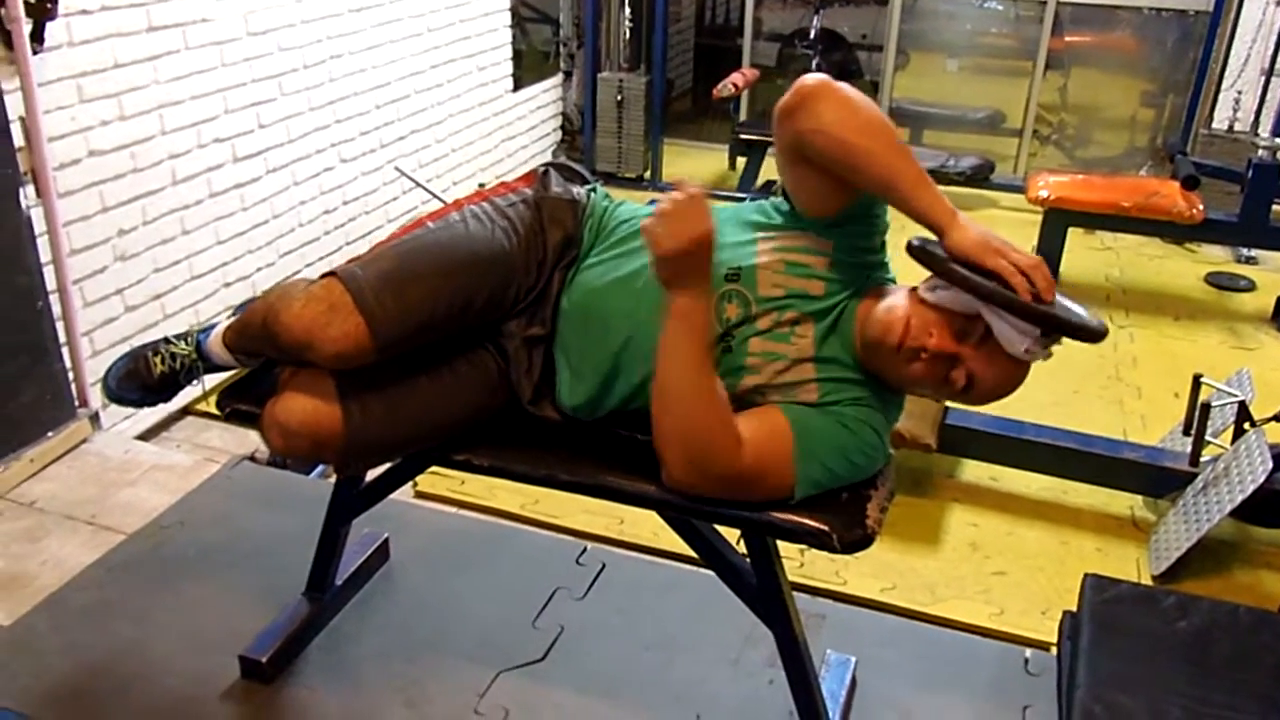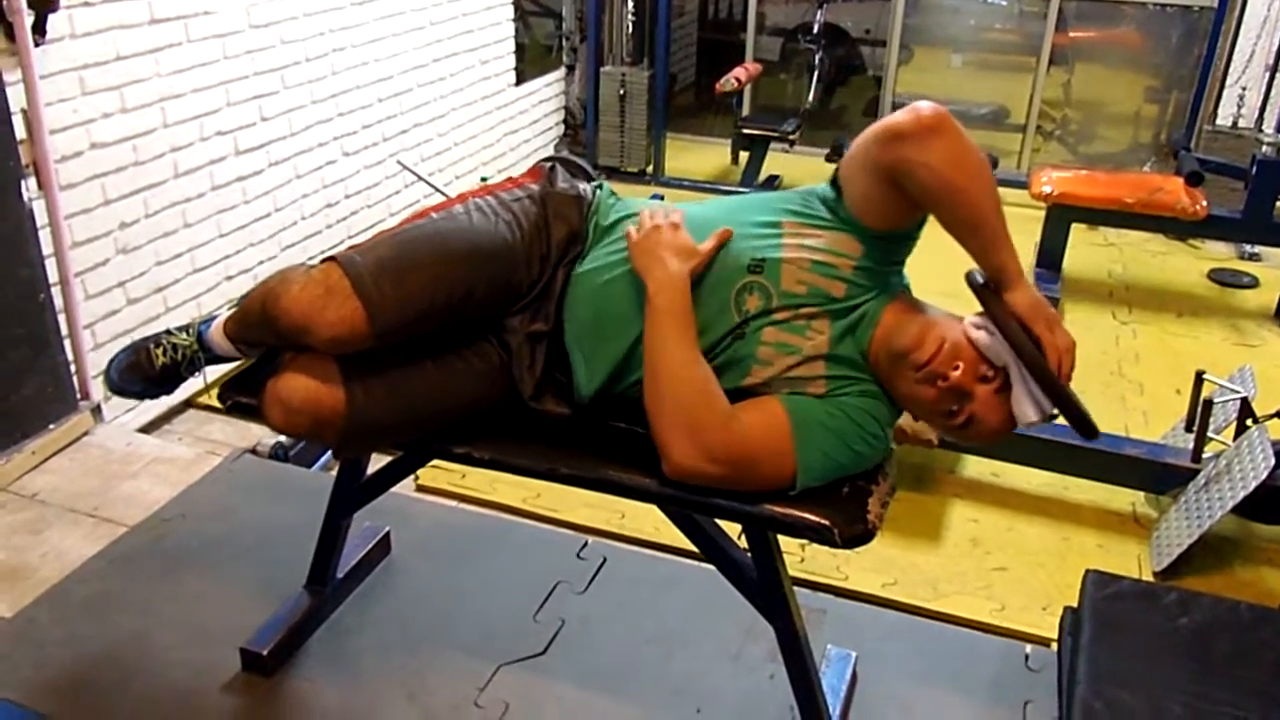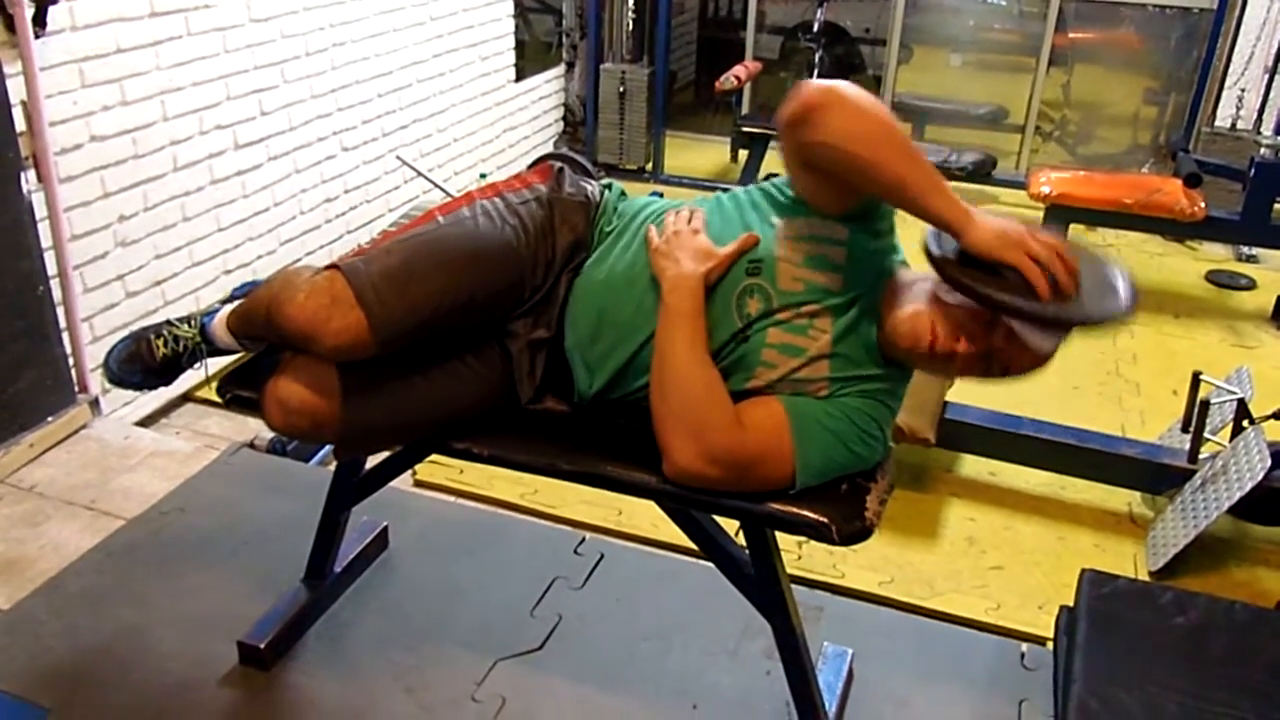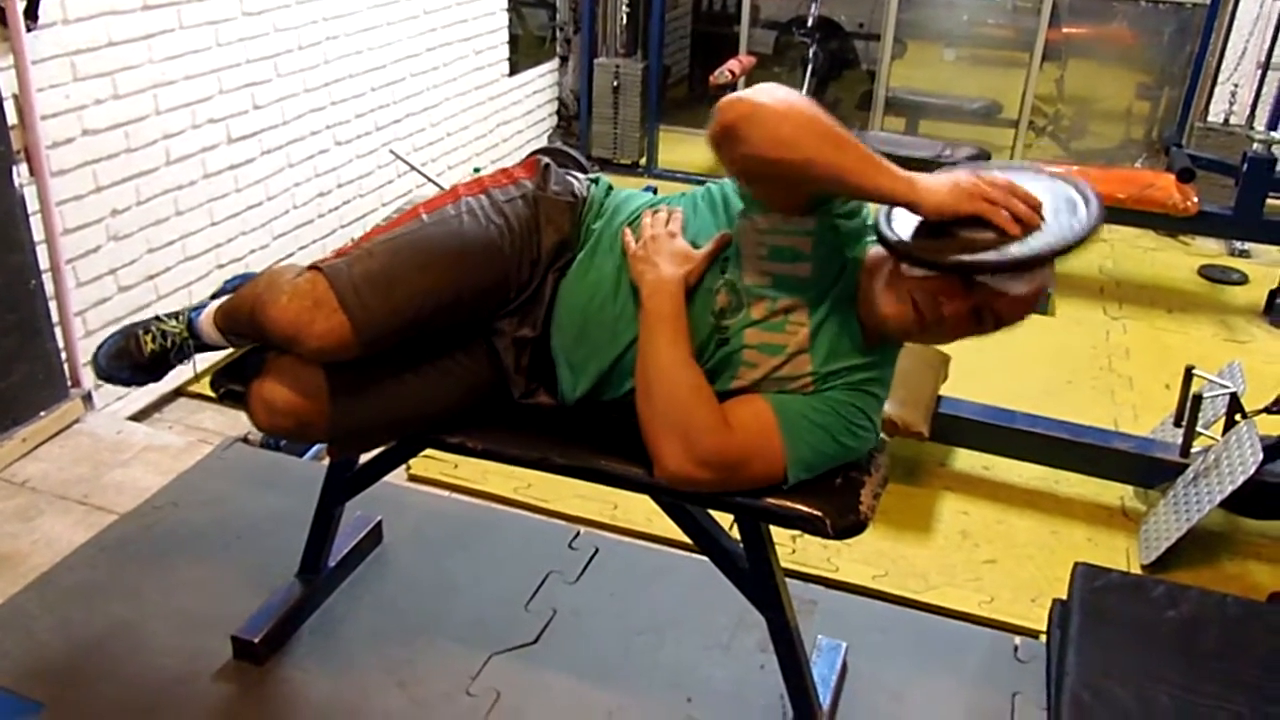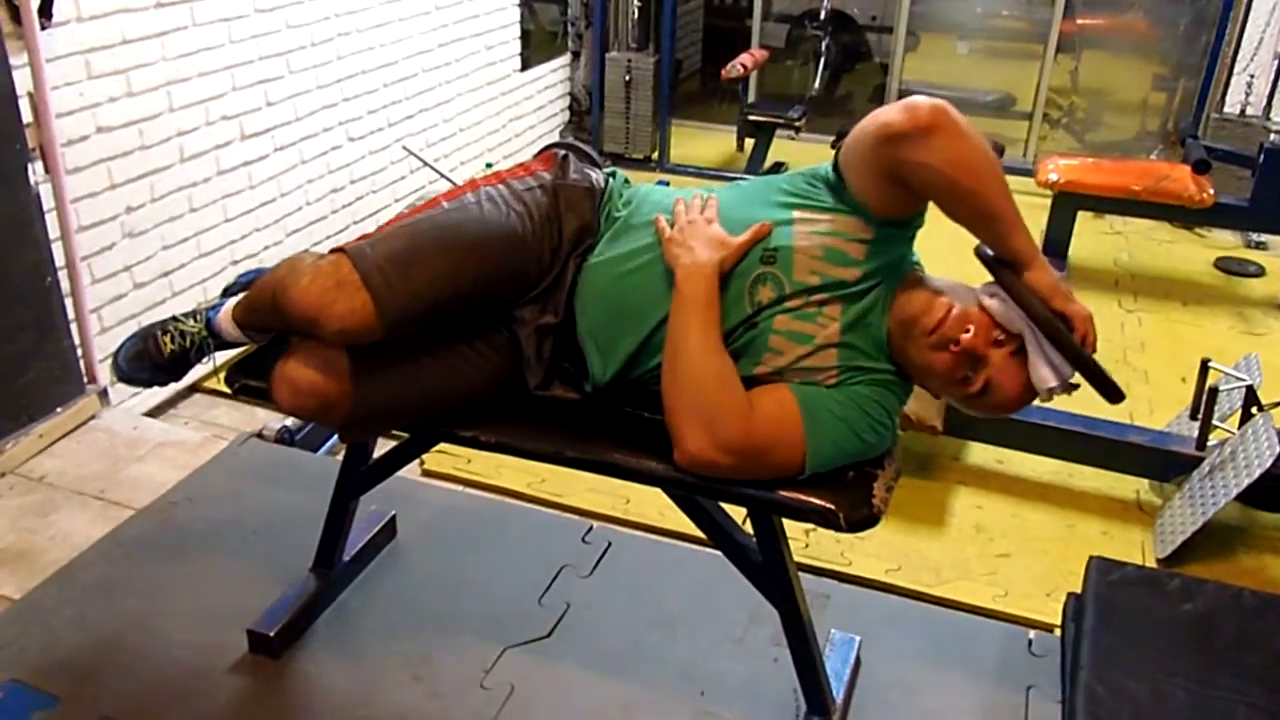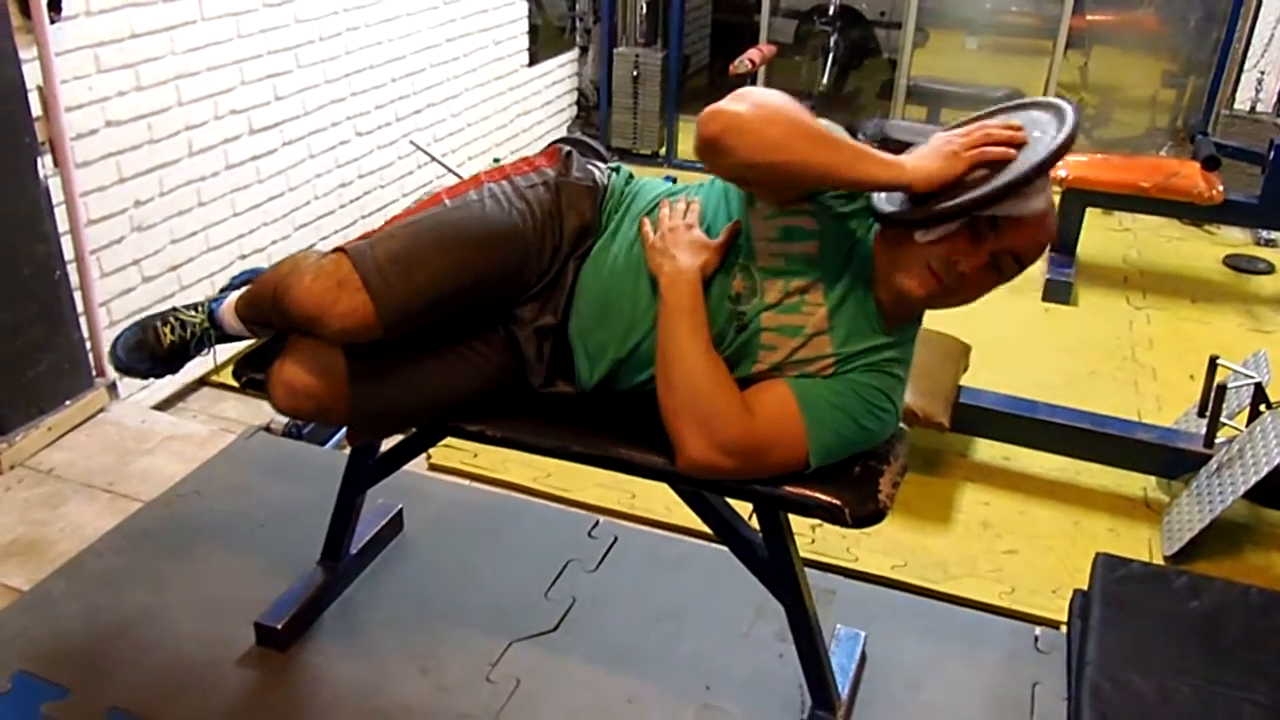
dt=0.5s
person 1, frame 1
left shoulder: (851, 430)
right shoulder: (851, 241)
left elbow: (696, 464)
right elbow: (812, 103)
left wrist: (688, 291)
right wrist: (954, 227)
left hip: (535, 374)
left knee: (297, 426)
right knee: (324, 328)
left ankle: (265, 364)
right ankle: (227, 340)
person 1, frame 2
left shoulder: (851, 428)
right shoulder: (873, 247)
left elbow: (695, 450)
right elbow: (920, 132)
left wrist: (666, 283)
right wrist: (1016, 287)
left hip: (538, 362)
left knee: (298, 403)
right knee: (319, 310)
left ankle: (258, 358)
right ankle: (223, 332)
person 1, frame 3
left shoulder: (857, 415)
right shoulder: (868, 223)
left elbow: (697, 454)
right elbow: (815, 108)
left wrist: (682, 284)
right wrist: (966, 219)
left hip: (544, 366)
left knee: (298, 406)
right knee: (326, 318)
left ankle: (266, 339)
right ankle: (234, 322)
person 1, frame 4
left shoulder: (845, 409)
right shoulder: (839, 208)
left elbow: (688, 457)
right elbow: (742, 118)
left wrist: (662, 287)
right wrist: (923, 189)
left hip: (528, 363)
left knee: (283, 406)
right knee: (308, 321)
left ankle: (252, 327)
right ankle: (222, 317)
person 1, frame 5
left shoulder: (862, 410)
right shoulder: (880, 233)
left elbow: (706, 442)
right elbow: (918, 124)
left wrist: (696, 274)
right wrist: (1033, 266)
left hip: (548, 347)
left knee: (305, 387)
right knee: (331, 303)
left ankle: (281, 310)
right ankle: (237, 316)
person 1, frame 6
left shoulder: (866, 391)
right shoulder: (847, 194)
left elbow: (710, 445)
right elbow: (726, 128)
left wrist: (681, 277)
right wrist: (908, 166)
left hip: (544, 348)
left knee: (303, 386)
right knee: (330, 298)
left ankle: (273, 311)
right ankle: (240, 308)
